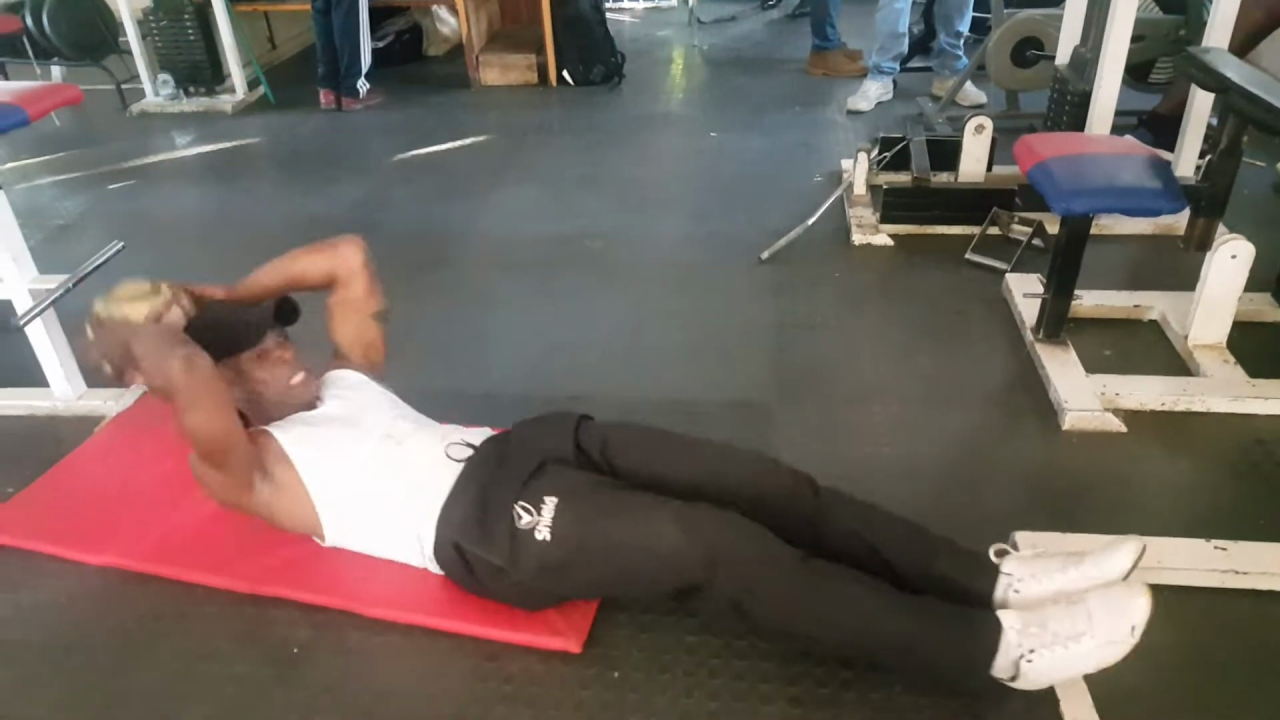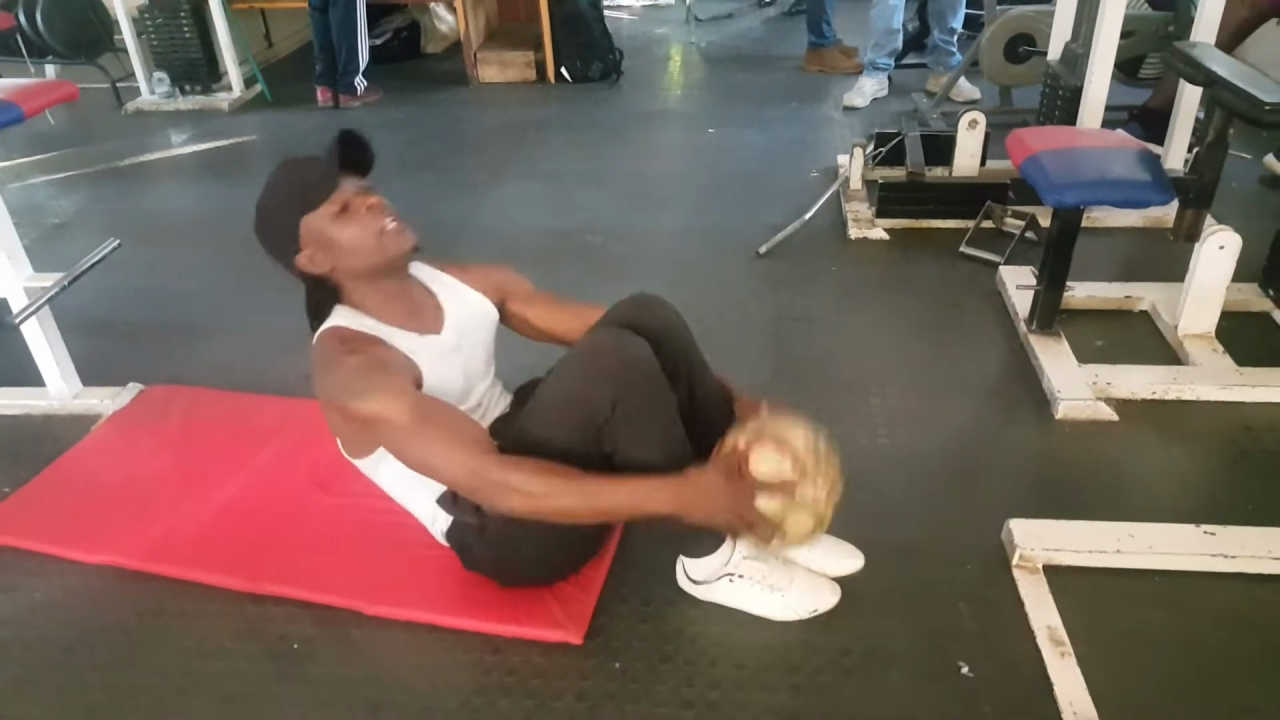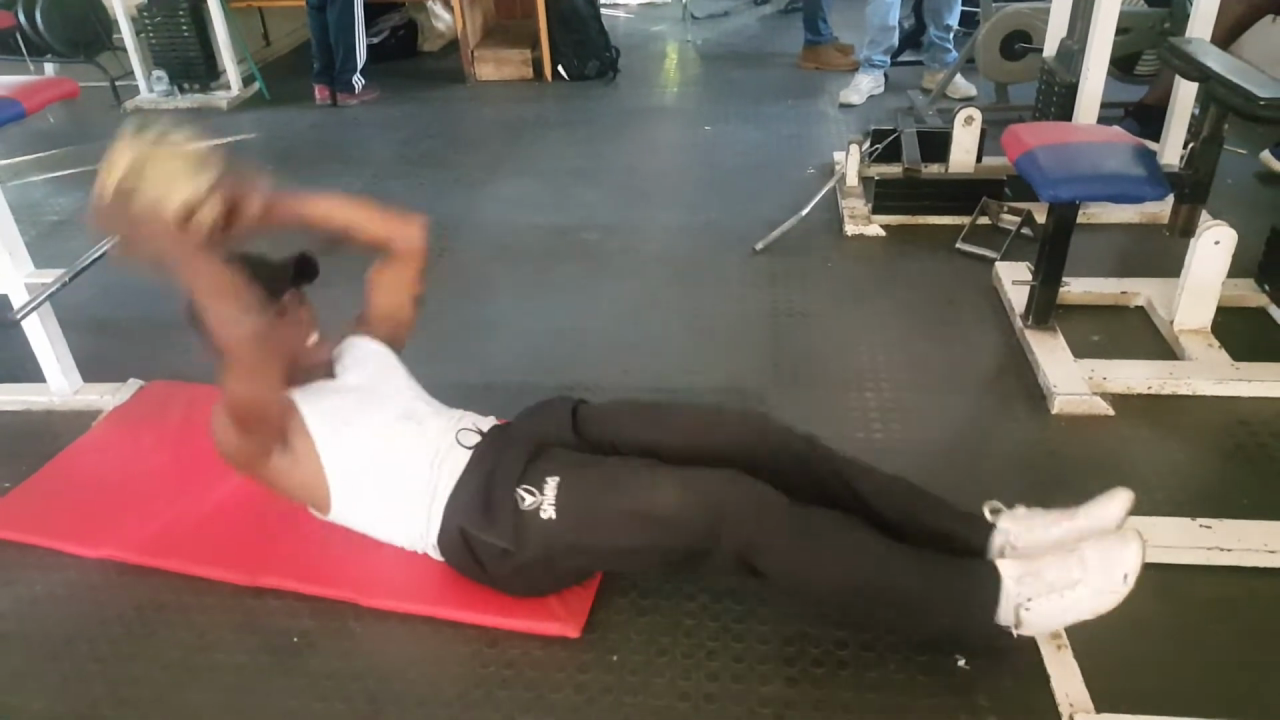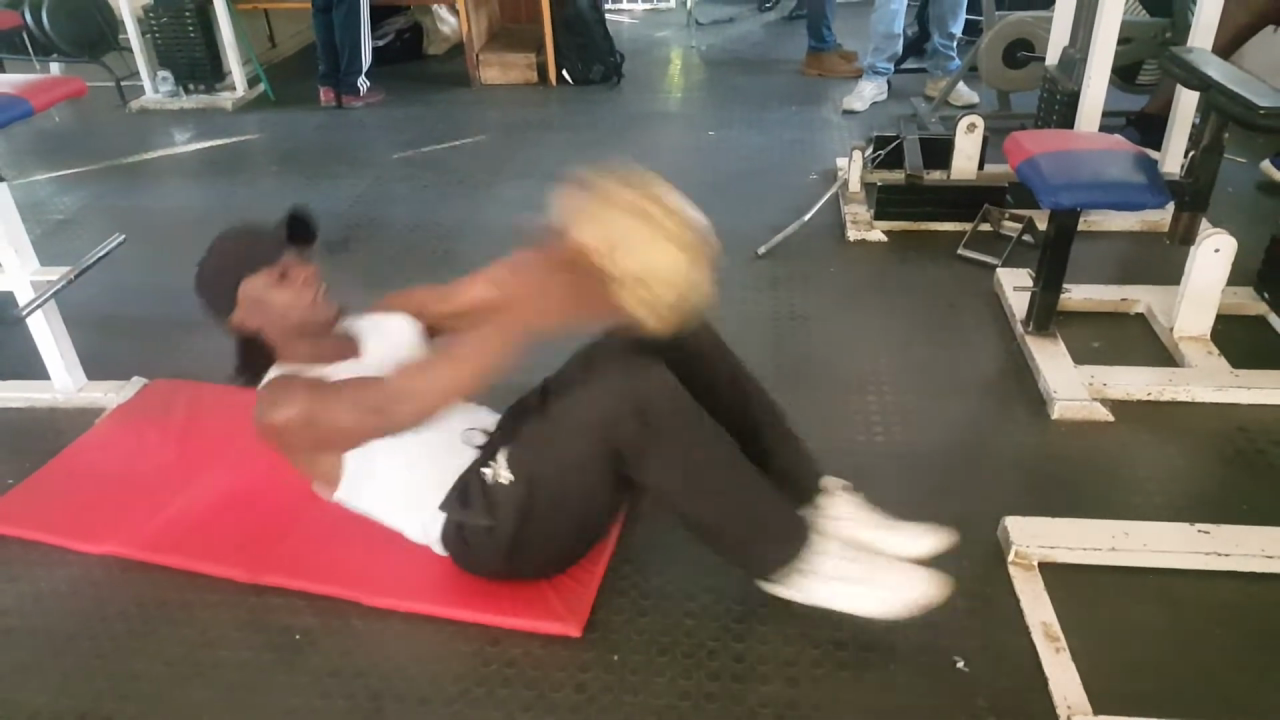
dt=0.5s
person 1, frame 1
left shoulder: (341, 382)
right shoulder: (241, 470)
left elbow: (352, 259)
right elbow: (201, 391)
left wrist: (228, 295)
right wrist: (148, 337)
left hip: (529, 453)
right hip: (486, 533)
left knee: (767, 488)
right knee: (723, 550)
left ankle: (987, 580)
right ankle: (991, 649)
person 1, frame 2
left shoulder: (458, 283)
right shoulder: (353, 370)
left elbow: (579, 325)
right elbow: (498, 484)
left wrist: (728, 402)
right wrist: (676, 495)
left hip: (539, 453)
right hip: (505, 531)
left knee: (645, 317)
right knee: (620, 364)
left ankle: (739, 500)
right ankle: (714, 556)
person 1, frame 3
left shoulder: (361, 348)
right shoulder: (258, 434)
left elbow: (408, 236)
right elbow: (250, 342)
left wrist: (269, 208)
right wrist: (173, 243)
left hip: (530, 438)
right hip: (495, 515)
left knee: (761, 441)
right knee: (734, 508)
left ankle: (989, 537)
right ankle: (995, 598)
person 1, frame 4
left shoulder: (386, 320)
right shoulder: (288, 413)
left elbow: (488, 287)
right elbow: (413, 400)
left wrist: (559, 266)
right wrist: (534, 310)
left hip: (517, 440)
right hip: (496, 521)
left knee: (669, 330)
right knee: (633, 393)
left ankle: (814, 504)
right ankle: (795, 556)
